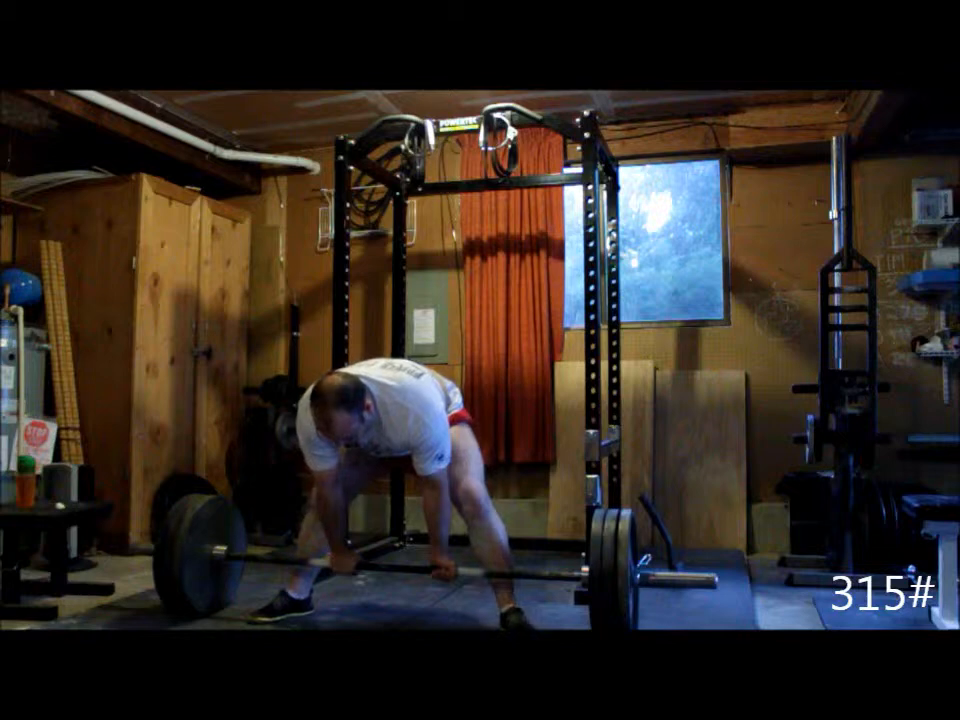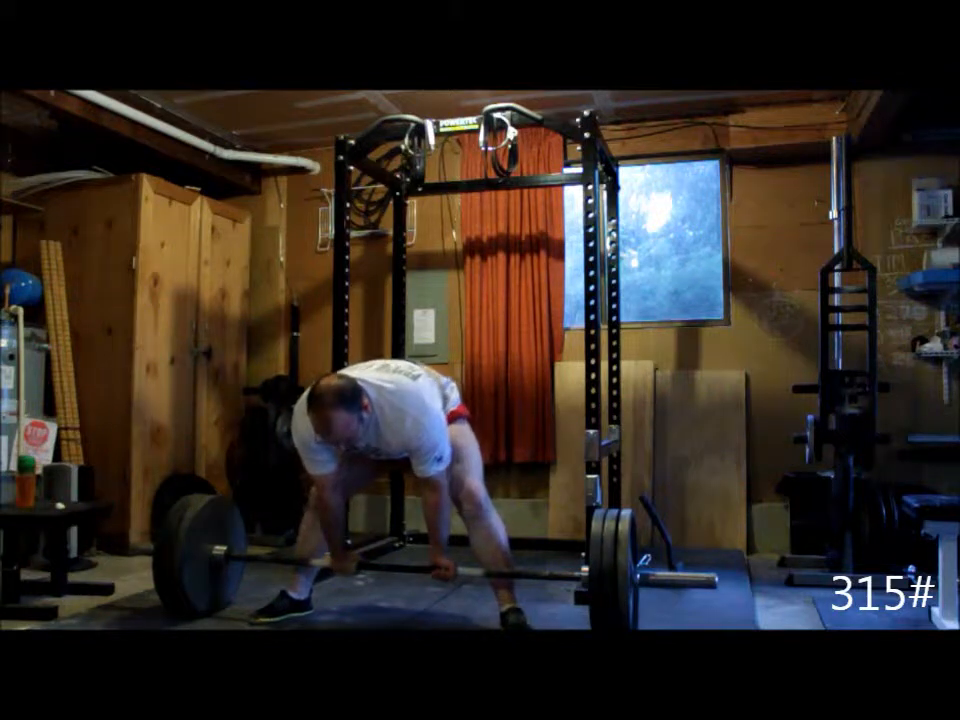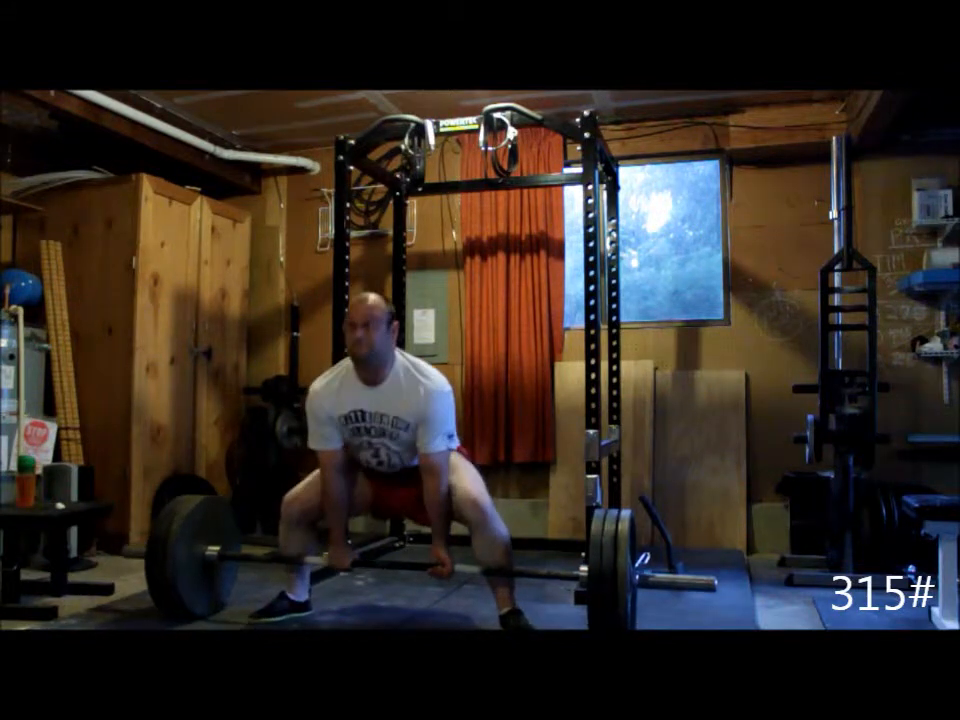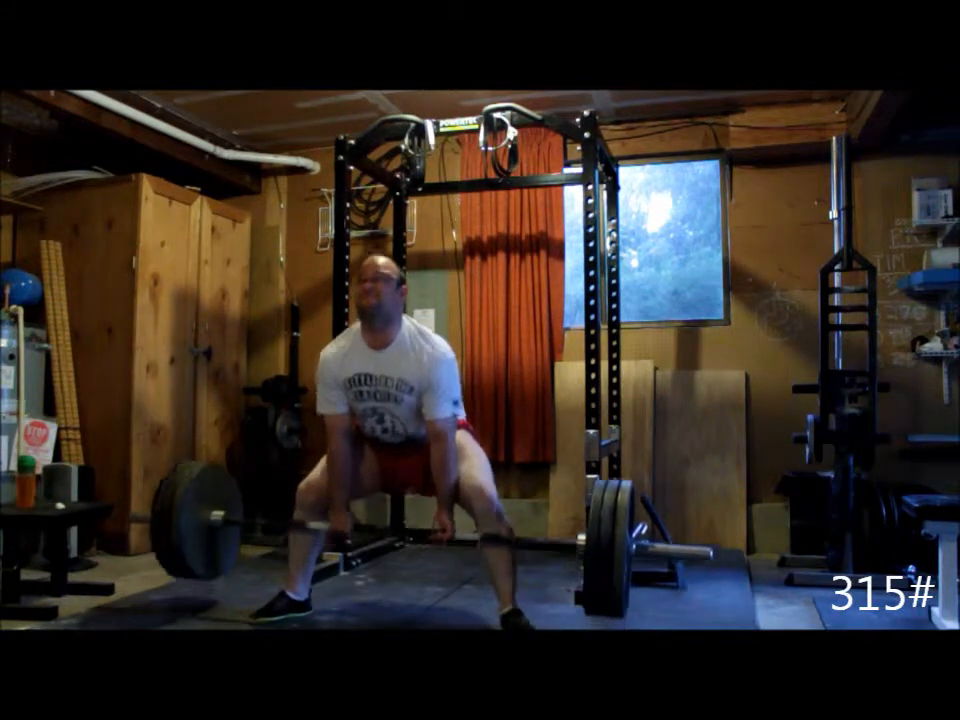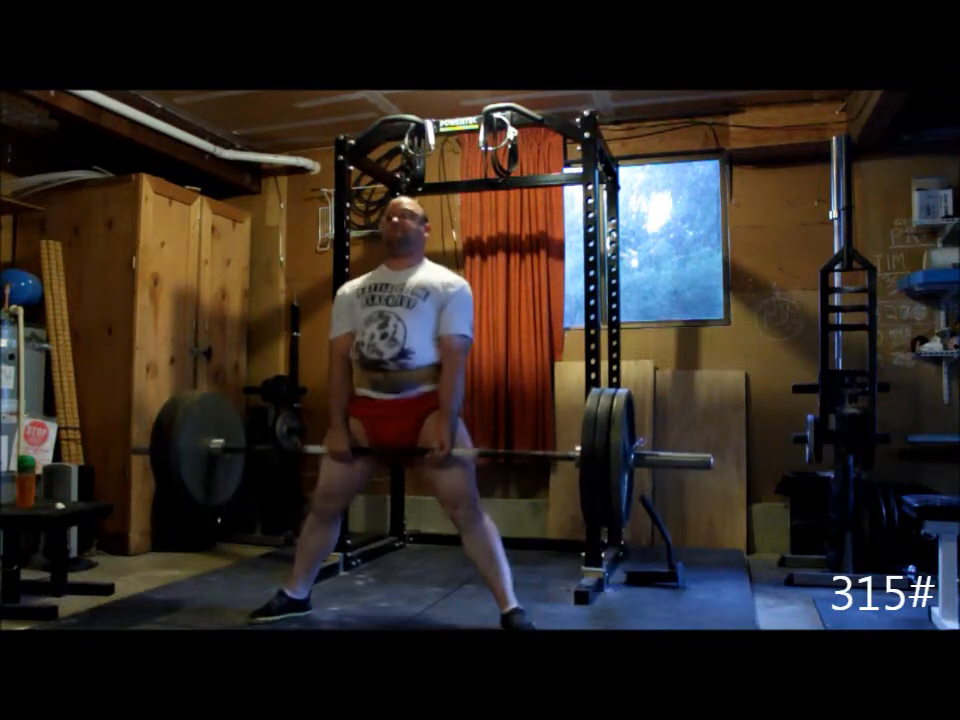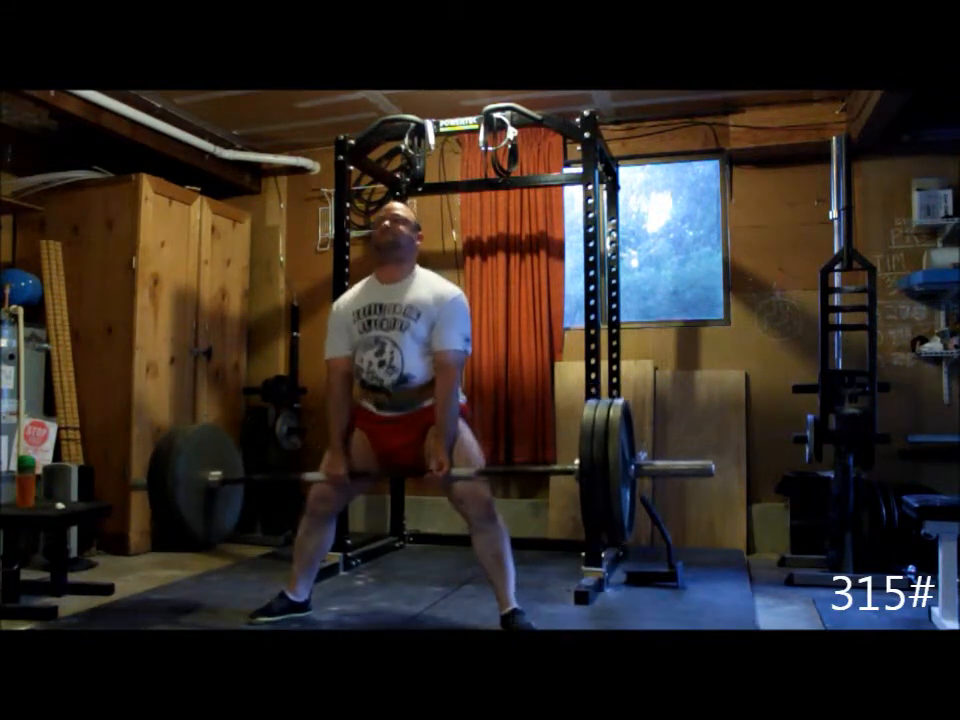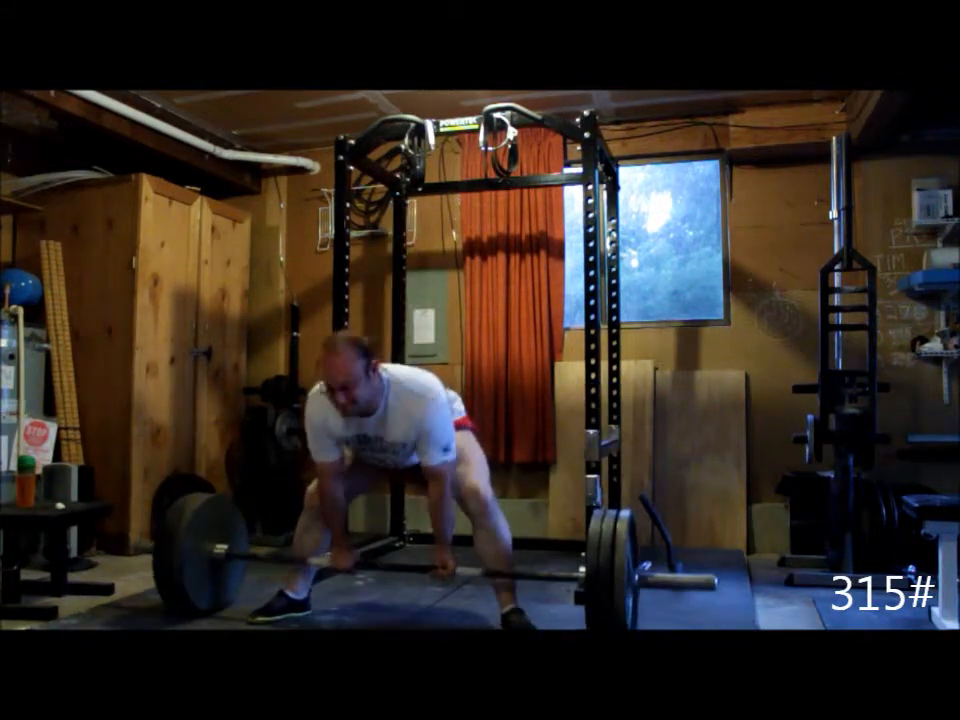
dt=0.7s
person 1, frame 1
left shoulder: (421, 412)
right shoulder: (310, 414)
left elbow: (434, 487)
right elbow: (329, 488)
left wrist: (439, 551)
right wrist: (339, 549)
left hip: (443, 414)
left knee: (473, 499)
right knee: (319, 498)
left ankle: (509, 608)
right ankle: (297, 594)
person 1, frame 2
left shoulder: (419, 415)
right shoulder: (306, 420)
left elbow: (434, 488)
right elbow: (328, 492)
left wrist: (438, 551)
right wrist: (338, 552)
left hip: (441, 409)
left knee: (473, 498)
right knee: (317, 498)
left ankle: (510, 608)
right ankle: (297, 594)
person 1, frame 3
left shoulder: (429, 386)
right shoulder: (323, 391)
left elbow: (434, 472)
right elbow: (333, 472)
left wrist: (439, 543)
right wrist: (338, 542)
left hip: (432, 464)
right hip: (368, 471)
left knee: (477, 508)
right knee: (294, 507)
left ankle: (508, 611)
right ankle: (296, 596)
person 1, frame 4
left shoulder: (433, 354)
right shoulder: (334, 357)
left elbow: (440, 438)
right elbow: (340, 436)
left wrist: (444, 508)
right wrist: (339, 507)
left hip: (441, 434)
right hip: (374, 441)
left knee: (484, 500)
right knee: (309, 495)
left ankle: (509, 611)
right ankle: (295, 596)
person 1, frame 5
left shoulder: (449, 286)
right shoulder: (353, 291)
left elbow: (454, 359)
right elbow: (339, 359)
left wrist: (446, 425)
right wrist: (338, 426)
left hip: (425, 404)
right hip: (365, 406)
left knee: (465, 509)
right knee: (325, 503)
left ankle: (510, 609)
right ankle: (295, 595)
person 1, frame 6
left shoulder: (443, 295)
right shoulder: (347, 304)
left elbow: (449, 374)
right elbow: (338, 378)
left wrist: (443, 444)
right wrist: (336, 450)
left hip: (428, 416)
right hip: (371, 419)
left knee: (479, 505)
right knee: (320, 502)
left ankle: (511, 611)
right ankle: (295, 596)
person 1, frame 7
left shoulder: (423, 400)
right shoulder: (318, 407)
left elbow: (439, 482)
right elbow: (331, 480)
left wrist: (442, 547)
right wrist: (340, 545)
left hip: (445, 426)
left knee: (479, 497)
right knee: (316, 496)
left ankle: (510, 610)
right ankle: (295, 595)
